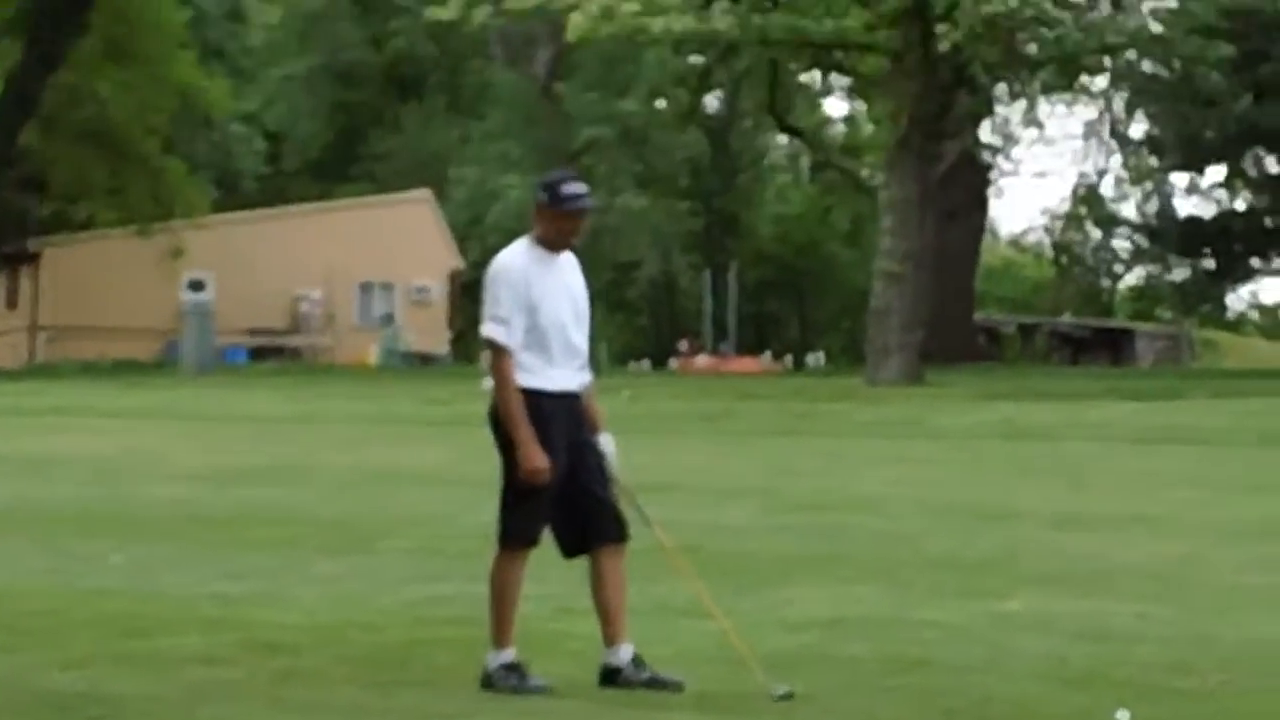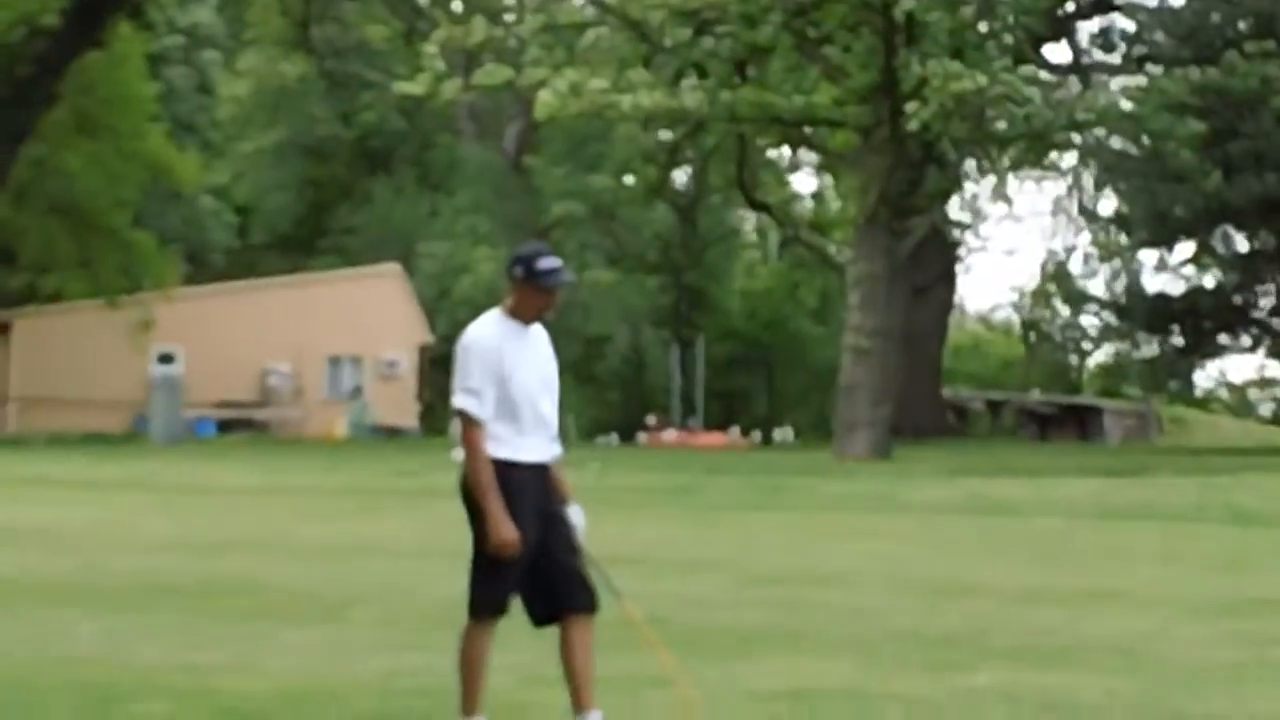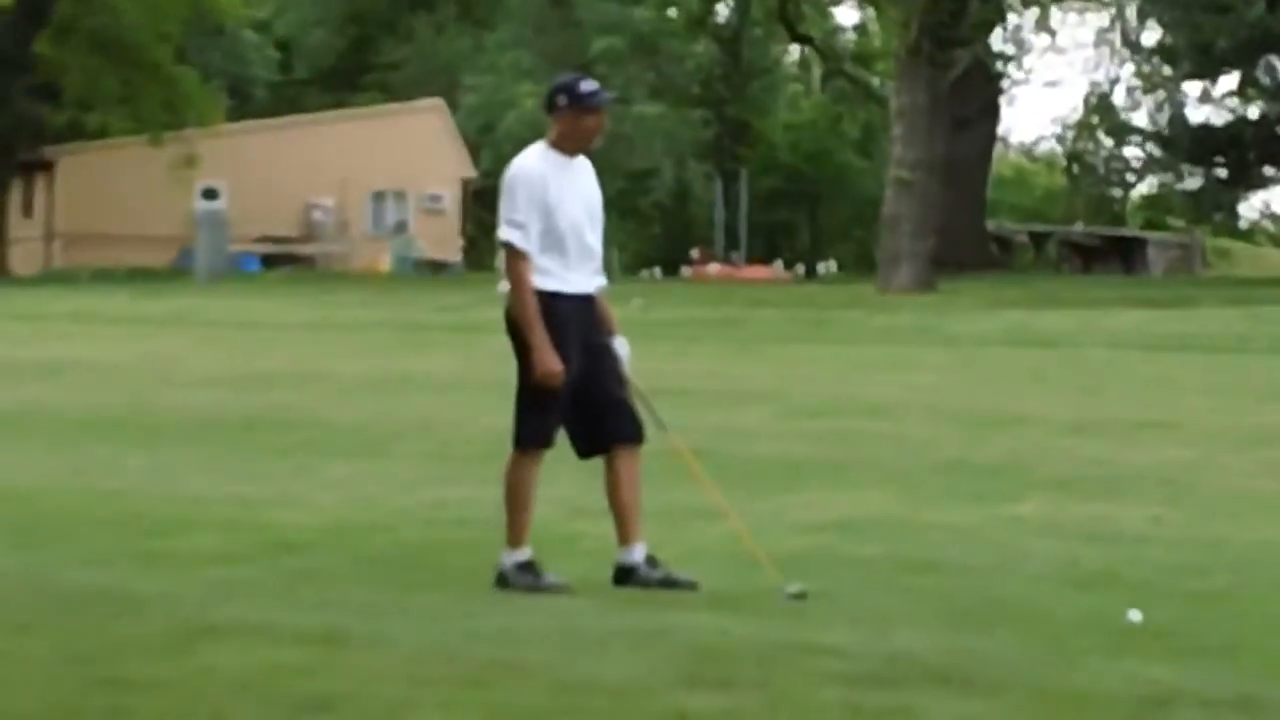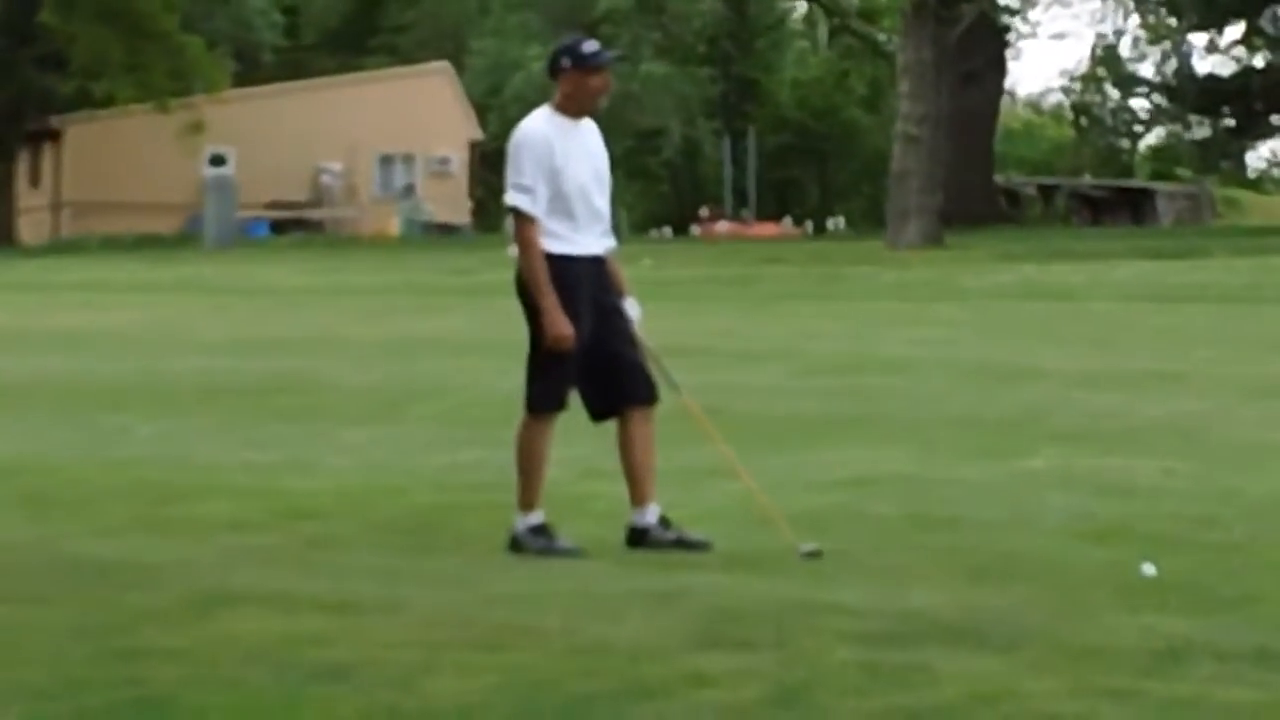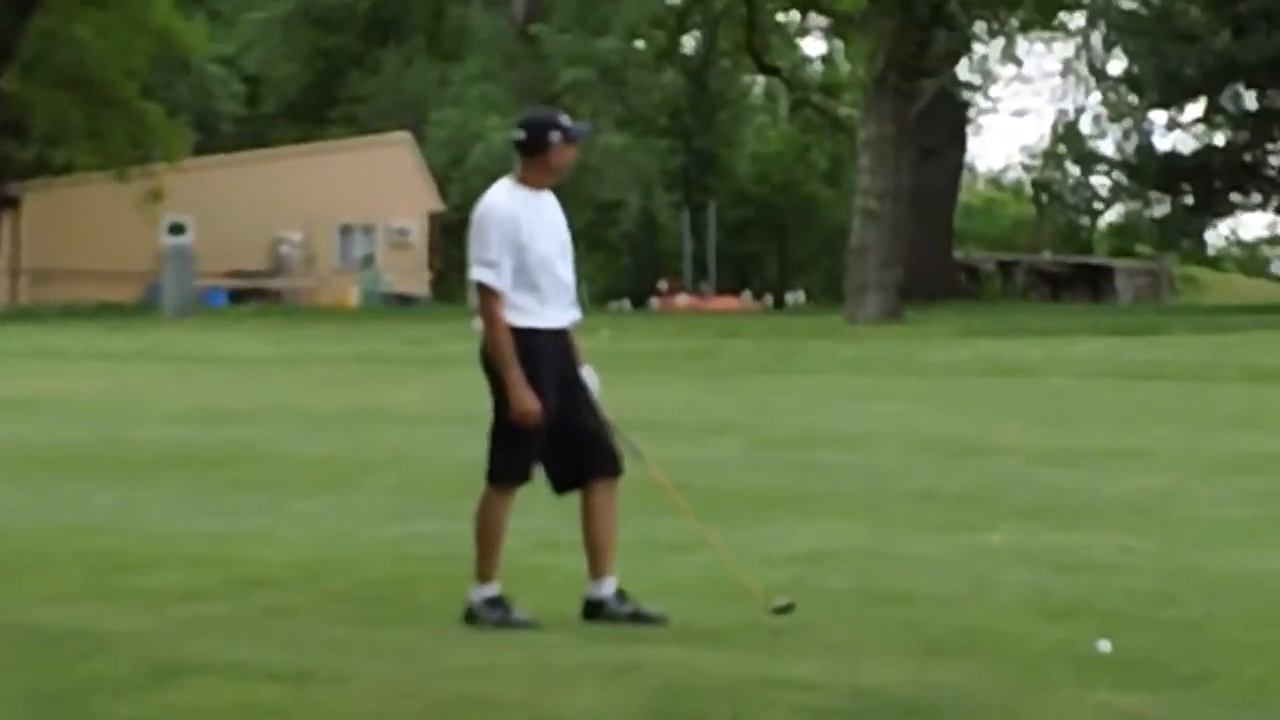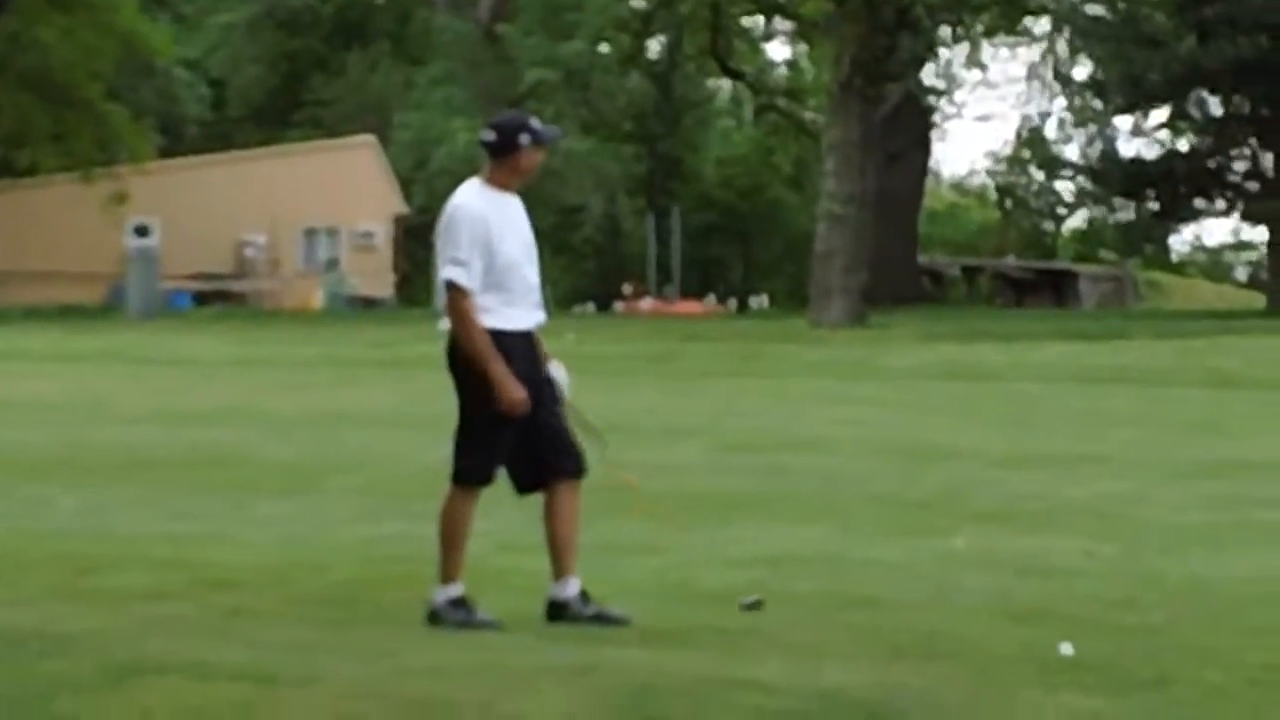
dt=0.5s
person 1, frame 1
left shoulder: (571, 266)
right shoulder: (513, 267)
right elbow: (503, 363)
left wrist: (597, 426)
right wrist: (527, 444)
left hip: (570, 409)
right hip: (532, 410)
left knee: (608, 535)
right knee: (518, 540)
left ankle: (621, 661)
right ankle: (502, 660)
person 1, frame 2
left shoulder: (539, 336)
right shoulder: (482, 338)
right elbow: (472, 433)
left wrist: (565, 497)
right wrist: (495, 516)
left hip: (539, 480)
right hip: (500, 480)
left knee: (577, 602)
right knee: (487, 609)
person 1, frame 3
left shoulder: (584, 169)
right shoulder: (529, 170)
right elbow: (518, 264)
left wrist: (611, 328)
right wrist: (540, 346)
left hip: (584, 314)
right hip: (546, 311)
left knee: (623, 434)
right knee: (533, 440)
left ankle: (633, 558)
right ankle: (515, 560)
person 1, frame 4
left shoulder: (589, 130)
right shoulder: (535, 135)
right elbow: (526, 229)
left wrist: (621, 290)
right wrist: (550, 310)
left hip: (593, 275)
right hip: (555, 274)
left knee: (637, 395)
right knee: (544, 404)
left ankle: (646, 520)
right ankle: (528, 524)
person 1, frame 5
left shoulder: (548, 202)
right shoulder: (500, 208)
right elbow: (491, 304)
left wrist: (578, 360)
right wrist: (515, 385)
left hip: (557, 349)
right hip: (521, 348)
left knee: (601, 466)
right knee: (506, 476)
left ankle: (603, 592)
right ankle: (484, 595)
person 1, frame 6
left shoulder: (511, 203)
right shoulder: (470, 209)
right elbow: (460, 303)
left wrist: (542, 358)
right wrist: (499, 378)
left hip: (521, 350)
right hip: (487, 352)
left knee: (564, 468)
right knee: (471, 477)
left ankle: (566, 594)
right ankle: (447, 596)
